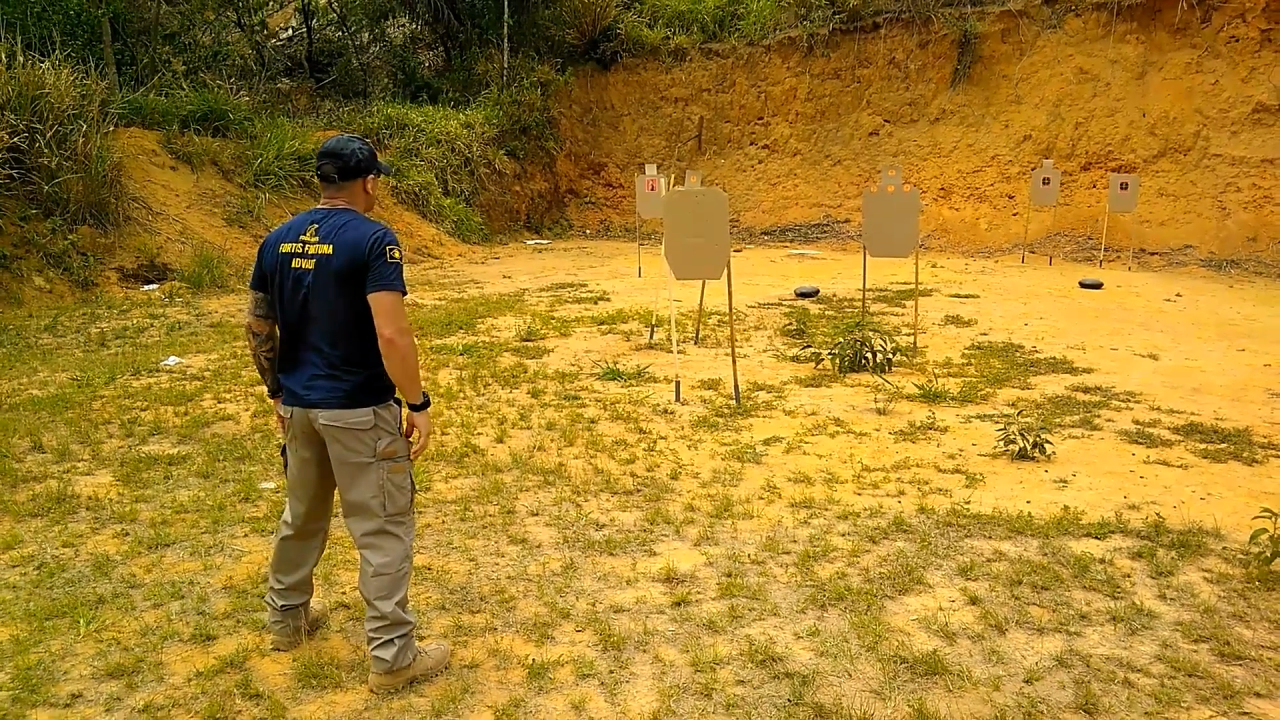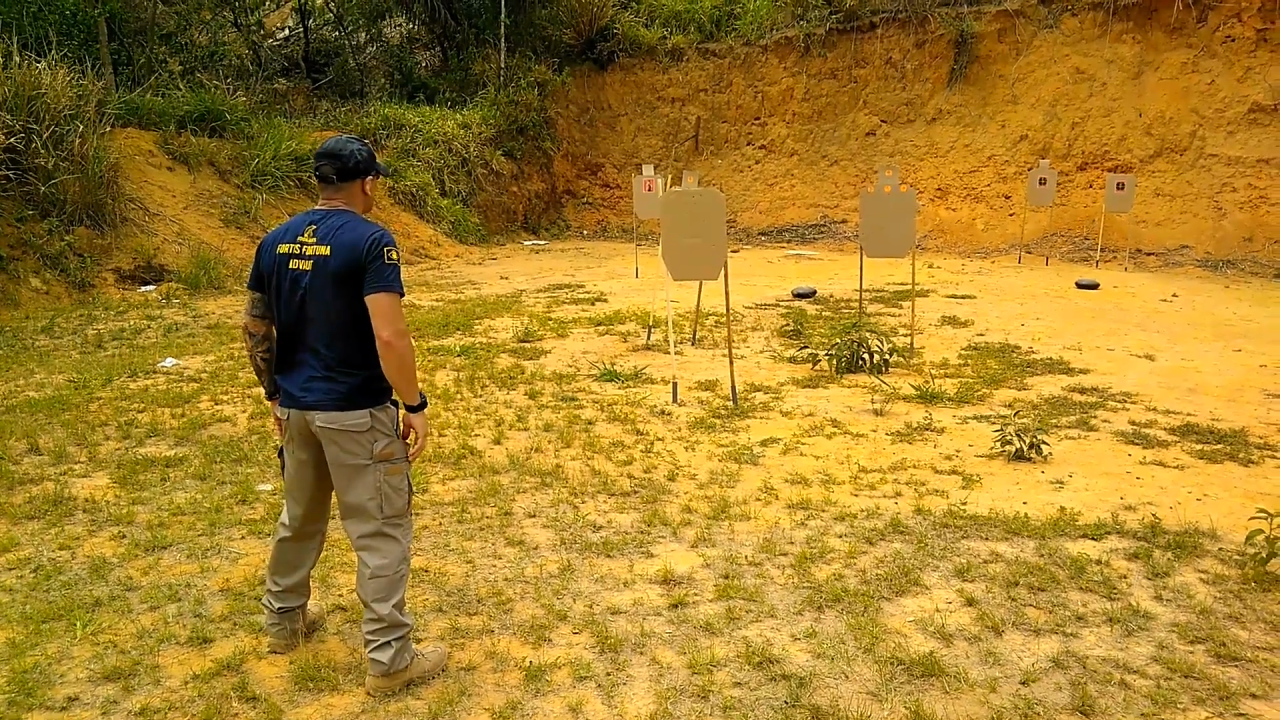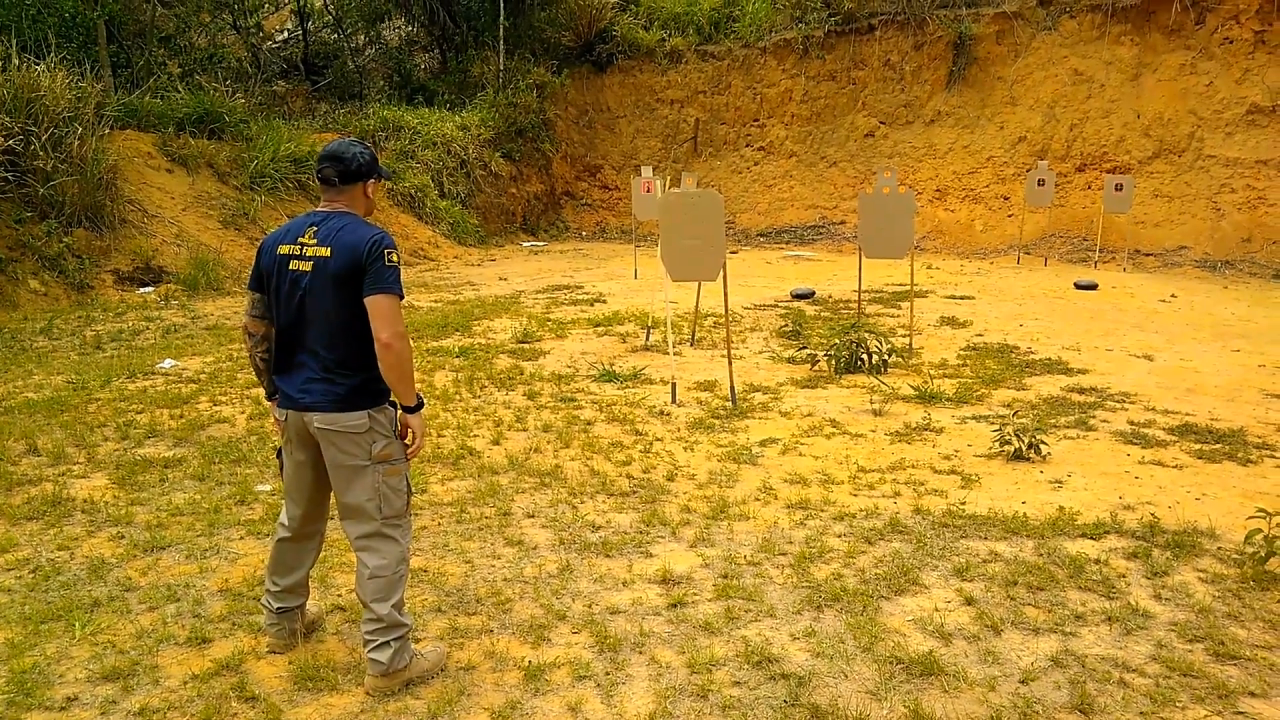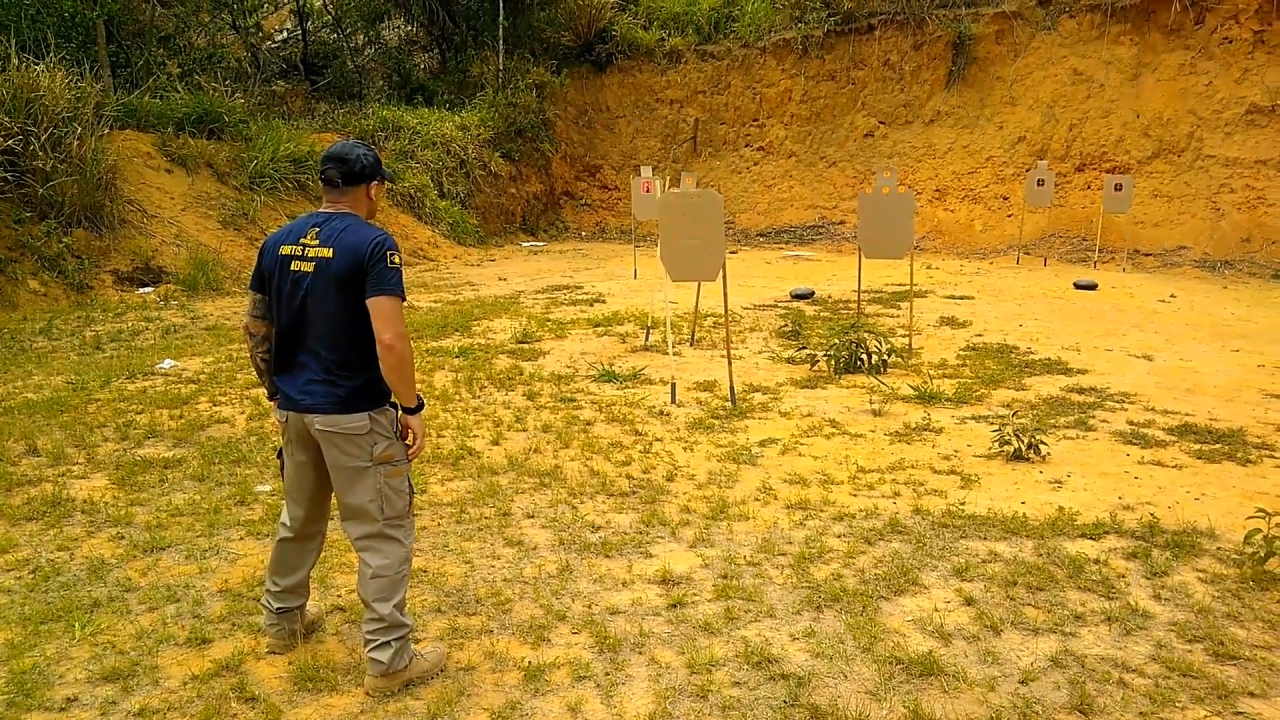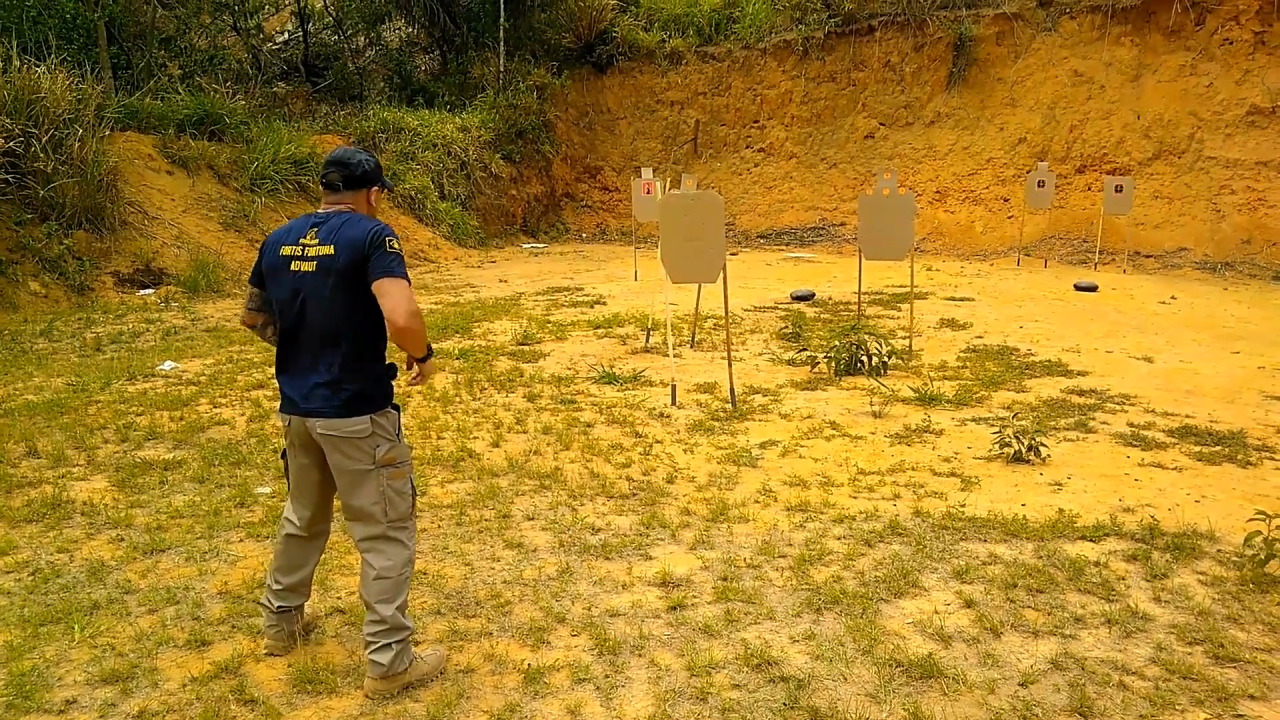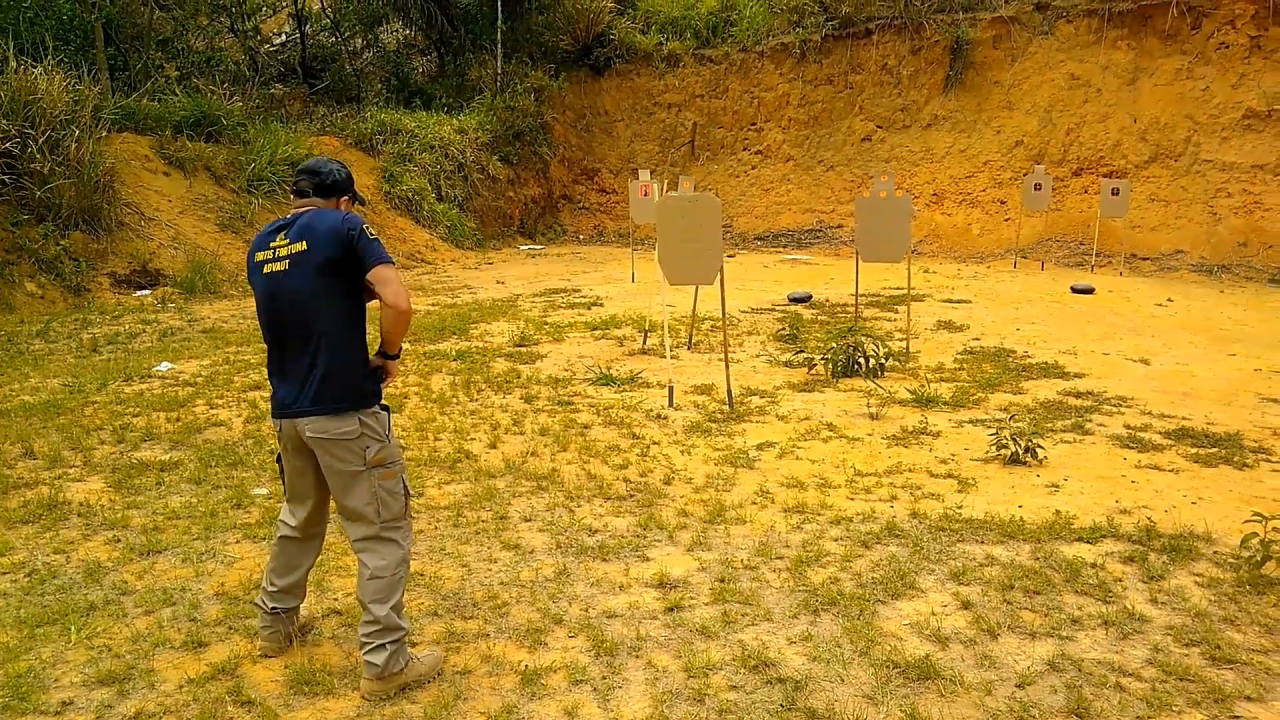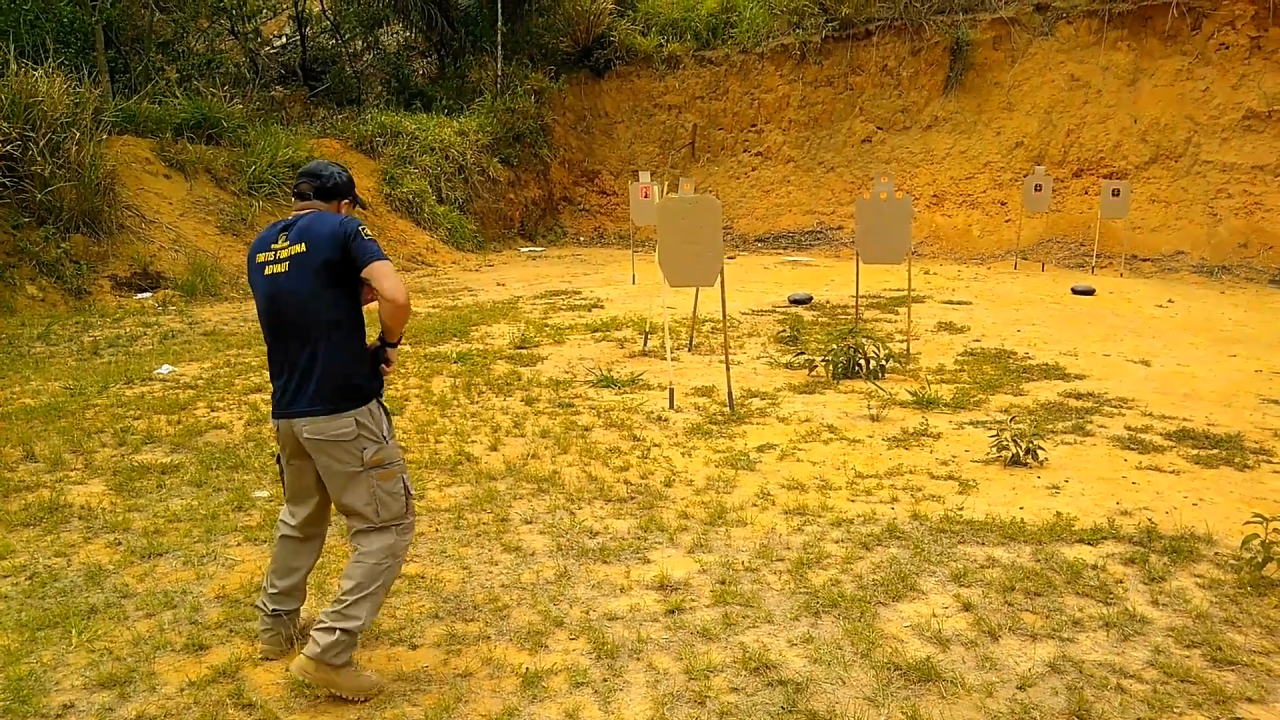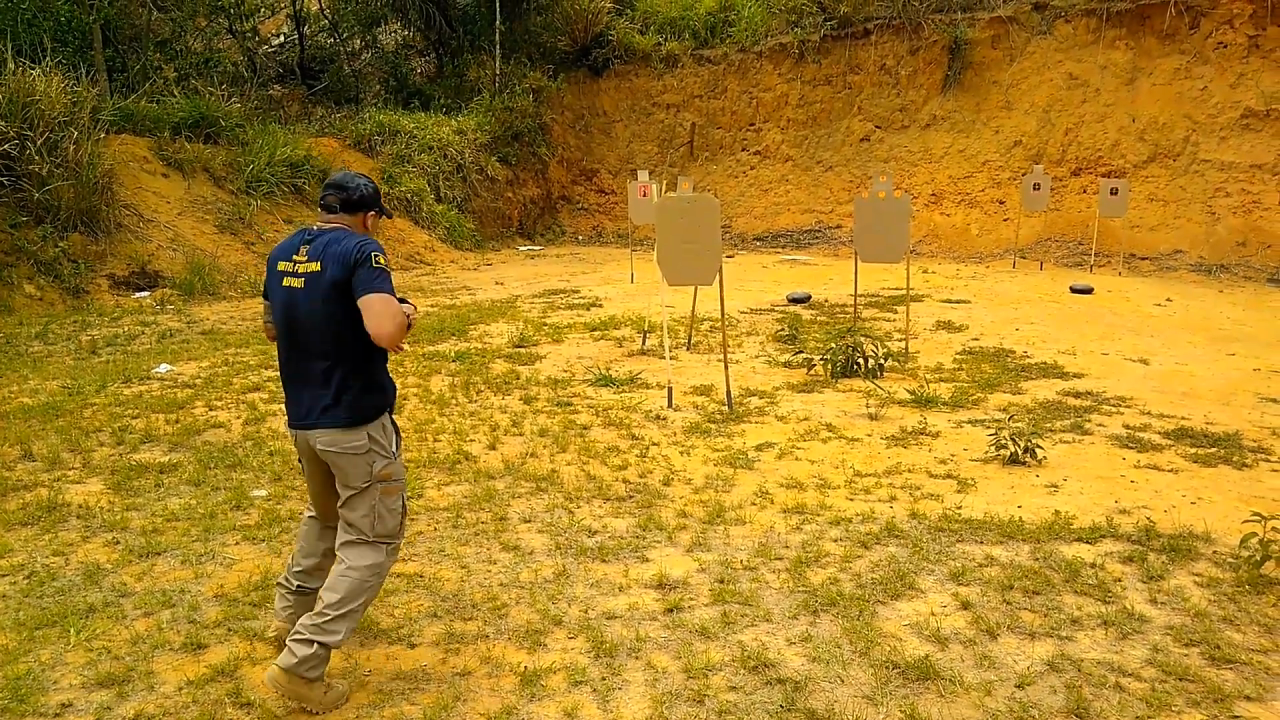
dt=0.2s
person 1, frame 1
left shoulder: (277, 241)
right shoulder: (372, 239)
left elbow: (258, 327)
right elbow: (391, 335)
left wrist: (277, 392)
right wrist: (418, 404)
left hip: (300, 405)
right hip: (359, 409)
left knee: (301, 513)
right knee: (383, 529)
left ankle: (286, 618)
right ankle: (391, 656)
person 1, frame 2
left shoulder: (275, 241)
right shoulder: (370, 240)
left elbow: (255, 328)
right elbow: (389, 336)
left wrist: (274, 394)
right wrist: (415, 405)
left hip: (297, 407)
right hip: (356, 412)
left knee: (299, 516)
right knee: (381, 532)
left ankle: (284, 621)
right ankle: (389, 659)
person 1, frame 3
left shoulder: (276, 242)
right shoulder: (371, 243)
left elbow: (255, 328)
right elbow: (388, 338)
left wrist: (274, 394)
right wrist: (411, 407)
left hip: (296, 408)
right hip: (354, 413)
left knee: (298, 517)
right knee: (380, 532)
left ankle: (282, 620)
right ankle: (388, 659)
person 1, frame 4
left shoulder: (278, 242)
right shoulder: (373, 244)
left elbow: (256, 328)
right elbow: (390, 341)
left wrist: (276, 393)
right wrist: (411, 408)
left hip: (297, 409)
right hip: (356, 414)
left knee: (299, 517)
right knee: (383, 533)
left ankle: (282, 621)
right ankle: (388, 660)
person 1, frame 5
left shoulder: (278, 241)
right shoulder: (371, 236)
left elbow: (254, 316)
right elbow: (402, 318)
right wrist: (422, 354)
left hip: (298, 410)
right hip: (358, 415)
left knee: (303, 518)
right knee: (387, 535)
left ankle: (280, 622)
right ankle: (389, 662)
person 1, frame 6
left shoulder: (260, 246)
right shoulder: (344, 228)
right elbow: (399, 303)
right wrist: (388, 355)
left hip: (288, 412)
right hip: (346, 413)
left knee: (299, 518)
right knee: (382, 535)
left ankle: (276, 624)
right ankle: (385, 663)
person 1, frame 7
left shoulder: (260, 247)
right shoulder: (341, 230)
right elbow: (396, 299)
right wrist: (388, 345)
left hip: (288, 413)
right hip: (345, 414)
left knee: (300, 520)
right knee: (385, 526)
left ankle: (276, 625)
right ankle: (328, 652)
person 1, frame 8
left shoulder: (281, 255)
right shoulder: (356, 251)
right elbow: (383, 333)
right wrist: (401, 316)
left hip: (303, 422)
right hip: (356, 426)
left knee: (325, 514)
right knee: (370, 543)
left ankle: (292, 609)
right ankle: (301, 662)
